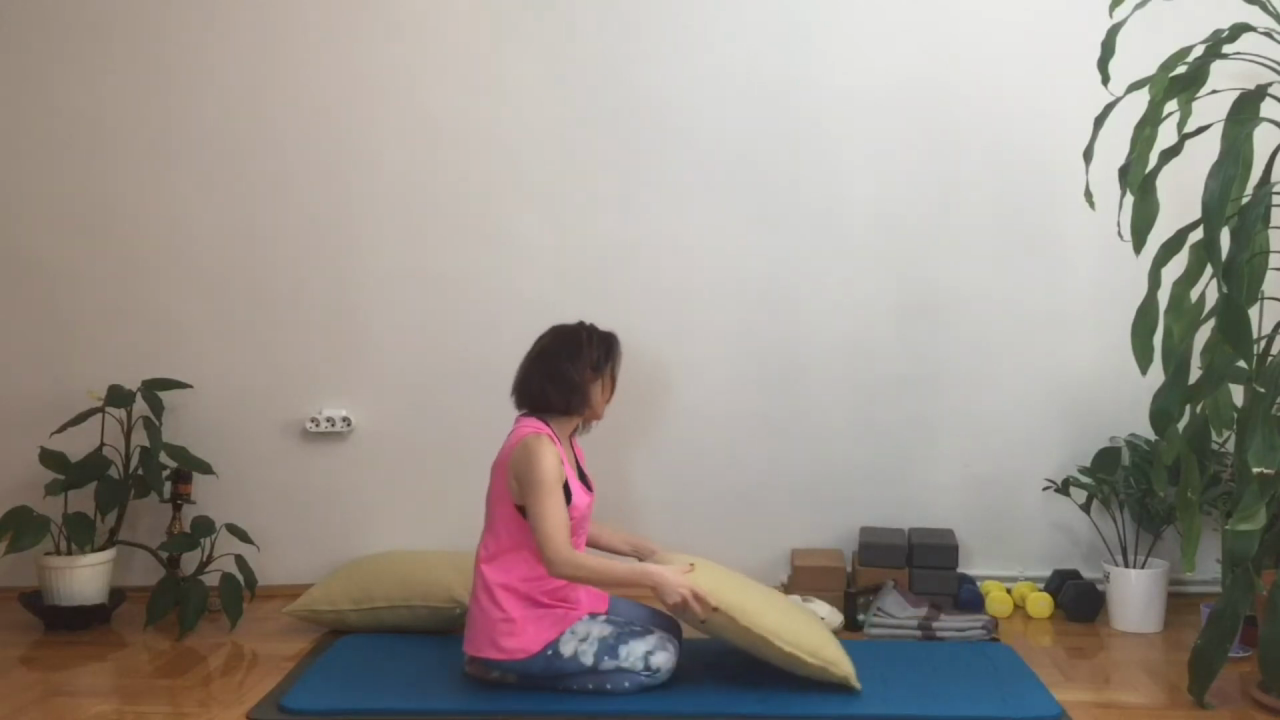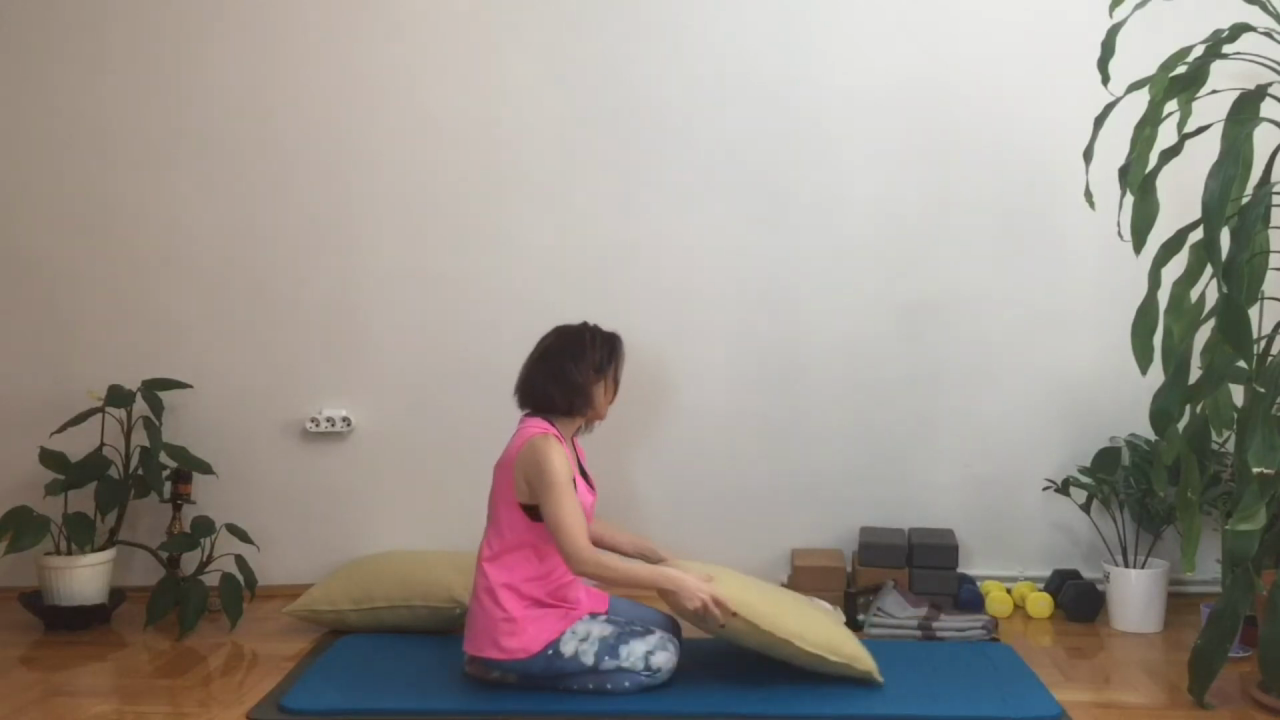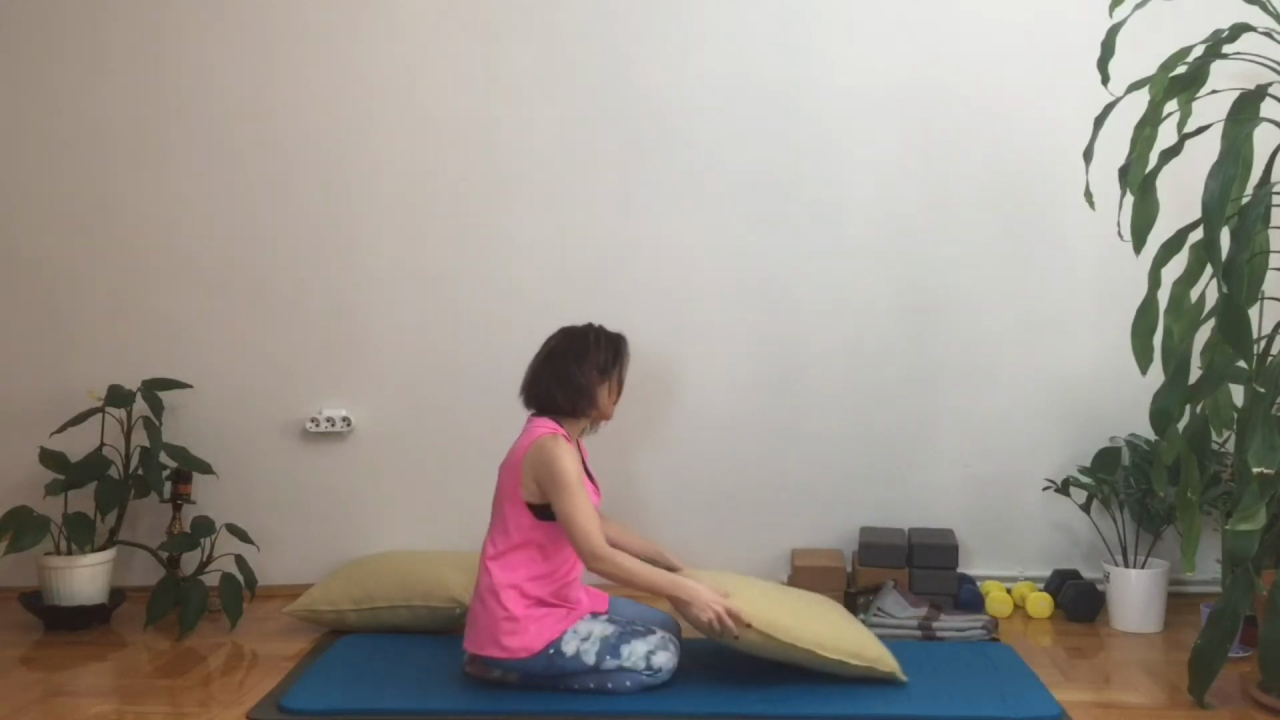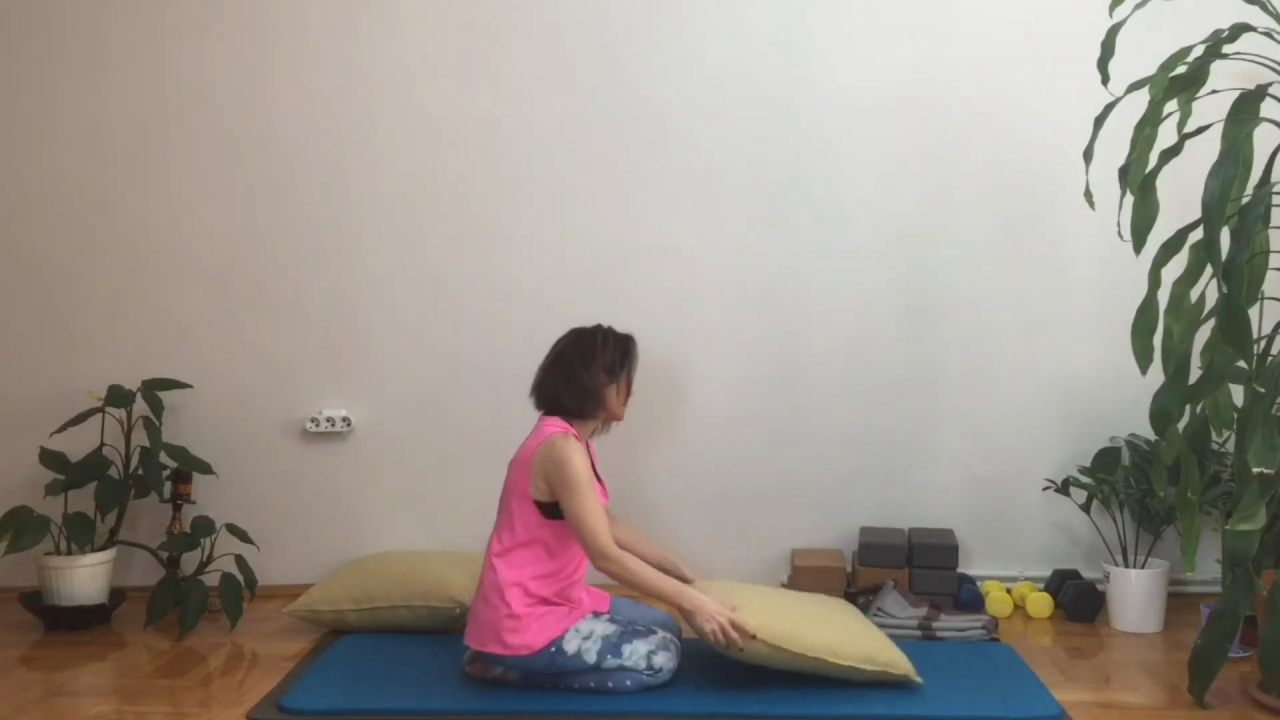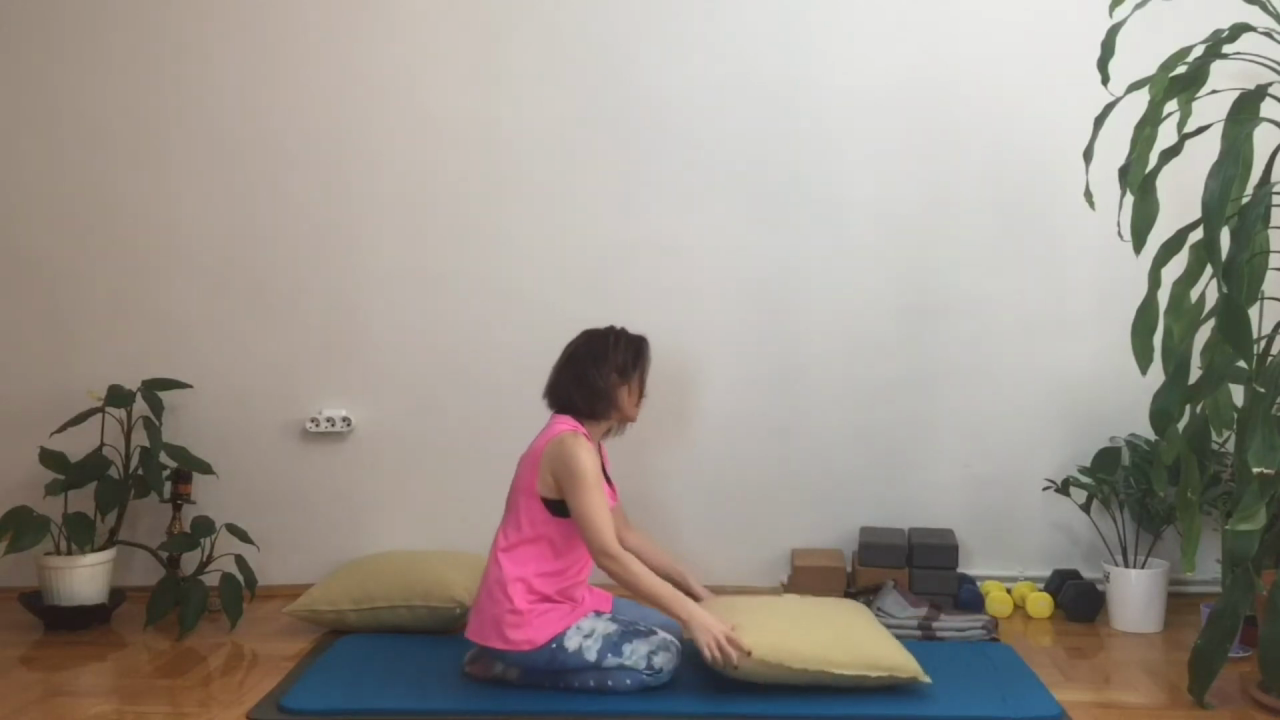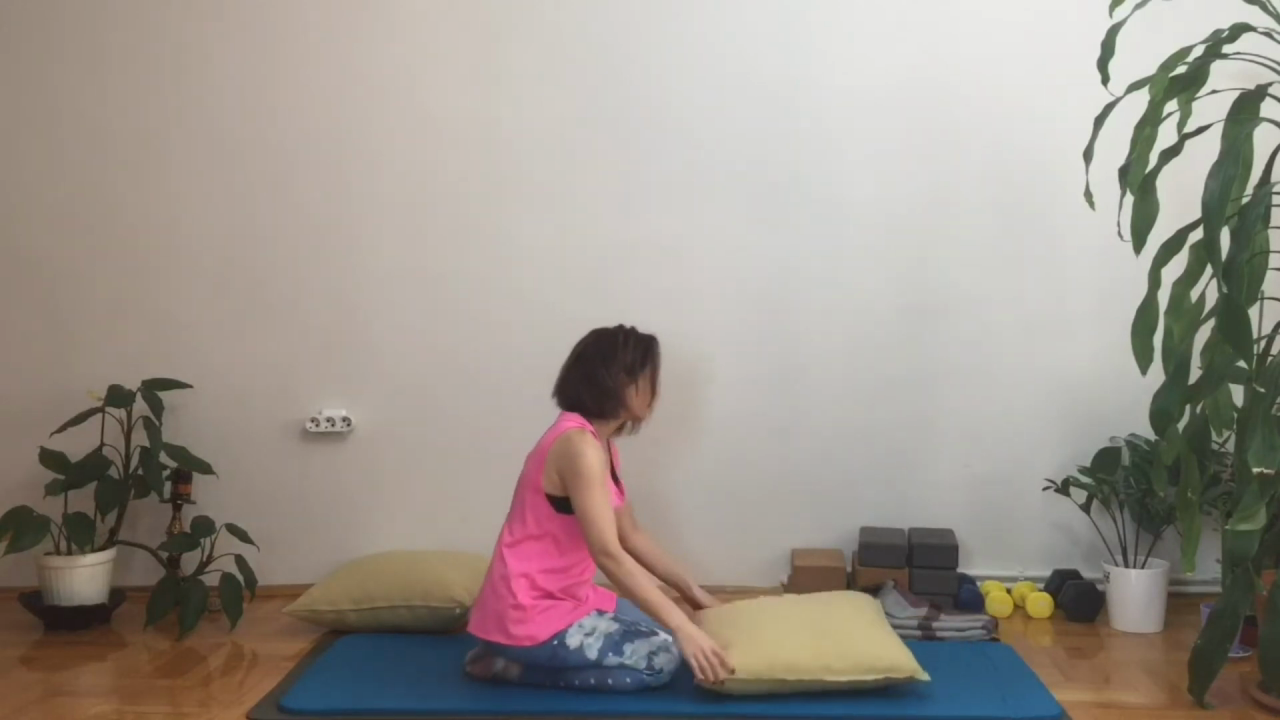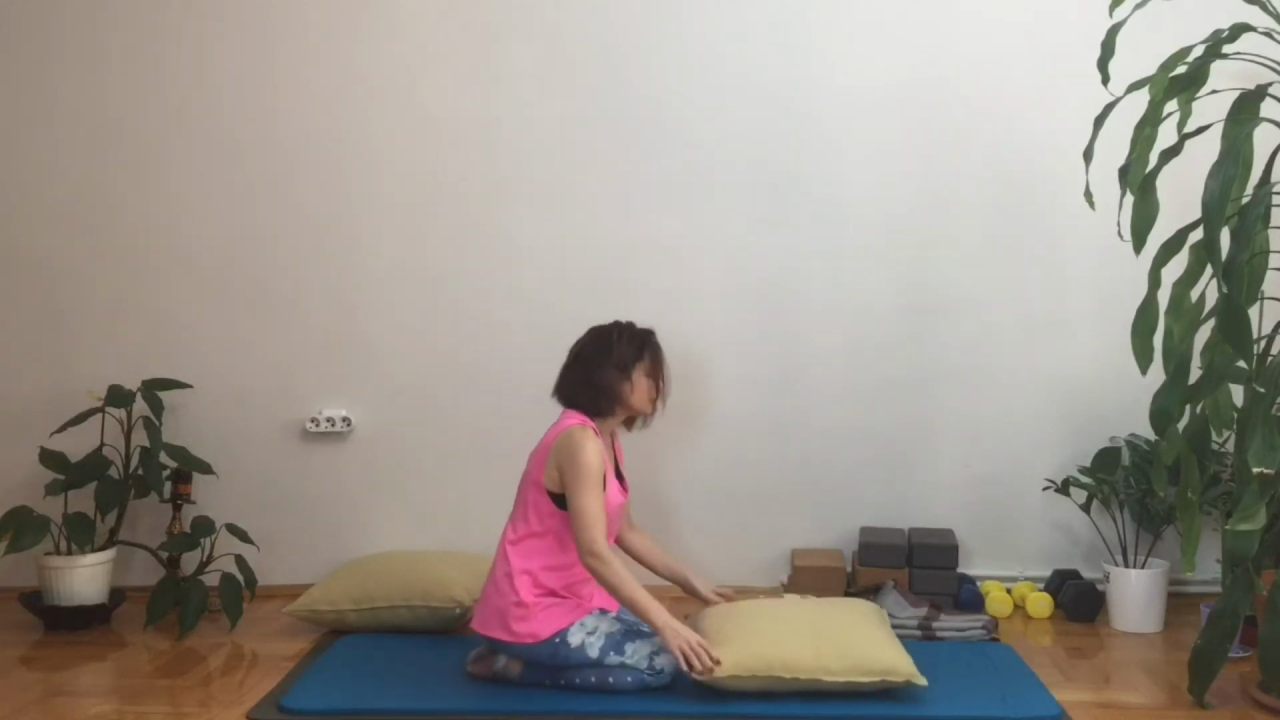
dt=0.1s
person 1, frame 1
left shoulder: (558, 440)
right shoulder: (536, 447)
right elbow: (559, 559)
left wrist: (645, 550)
right wrist: (653, 576)
left hip: (554, 601)
right hip: (518, 626)
left knee: (664, 630)
right knee: (656, 657)
left ankle: (526, 663)
right ankle: (513, 668)
person 1, frame 2
left shoulder: (559, 439)
right shoulder: (544, 448)
left elbow: (582, 526)
right elbow: (580, 558)
left wrist: (654, 554)
right wrist: (672, 580)
left hip: (553, 602)
right hip: (520, 626)
left knee: (663, 630)
right knee: (658, 657)
left ankle: (528, 663)
right ankle: (510, 666)
person 1, frame 3
left shoulder: (561, 439)
right shoulder: (552, 448)
left elbow: (596, 525)
right elbow: (596, 555)
left wrist: (669, 562)
right wrist: (687, 593)
left hip: (553, 601)
right hip: (520, 624)
left knee: (663, 628)
right knee: (657, 657)
left ankle: (521, 659)
right ankle: (511, 665)
person 1, frame 4
left shoulder: (569, 439)
right shoulder: (562, 448)
left elbow: (607, 526)
right elbow: (605, 555)
left wrist: (682, 573)
right wrist: (693, 603)
left hip: (554, 601)
right hip: (524, 621)
left knee: (664, 630)
right knee: (659, 657)
left ankle: (522, 659)
right ankle: (511, 664)
person 1, frame 5
left shoulder: (587, 441)
right shoulder: (572, 447)
left elbow: (625, 532)
right elbow: (610, 555)
left wrist: (692, 586)
right wrist: (693, 615)
left hip: (559, 599)
right hip: (525, 618)
left knee: (666, 628)
right knee: (659, 658)
left ankle: (525, 657)
right ankle: (510, 664)
person 1, frame 6
left shoulder: (599, 442)
right shoulder: (579, 445)
left elbow: (631, 534)
right elbow: (608, 553)
left wrist: (694, 593)
right wrist: (683, 627)
left hip: (563, 597)
right hip: (528, 614)
left knee: (663, 632)
right knee: (659, 658)
left ankle: (522, 656)
right ankle: (510, 664)
person 1, frame 7
left shoulder: (606, 437)
right shoulder: (581, 440)
left elbow: (625, 531)
right elbow: (595, 554)
left wrist: (693, 584)
right wrist: (667, 626)
left hip: (567, 596)
right hip: (530, 611)
left knee: (670, 638)
right knee: (658, 660)
left ankle: (523, 656)
right ankle: (514, 665)
